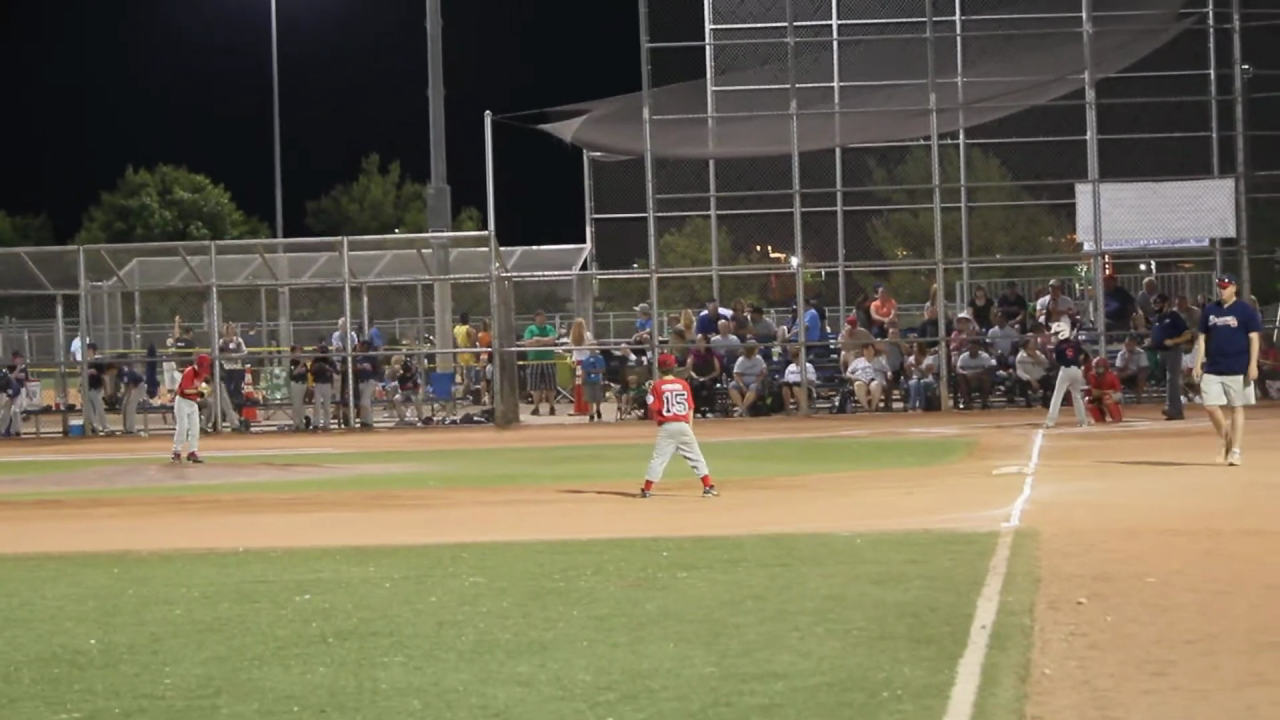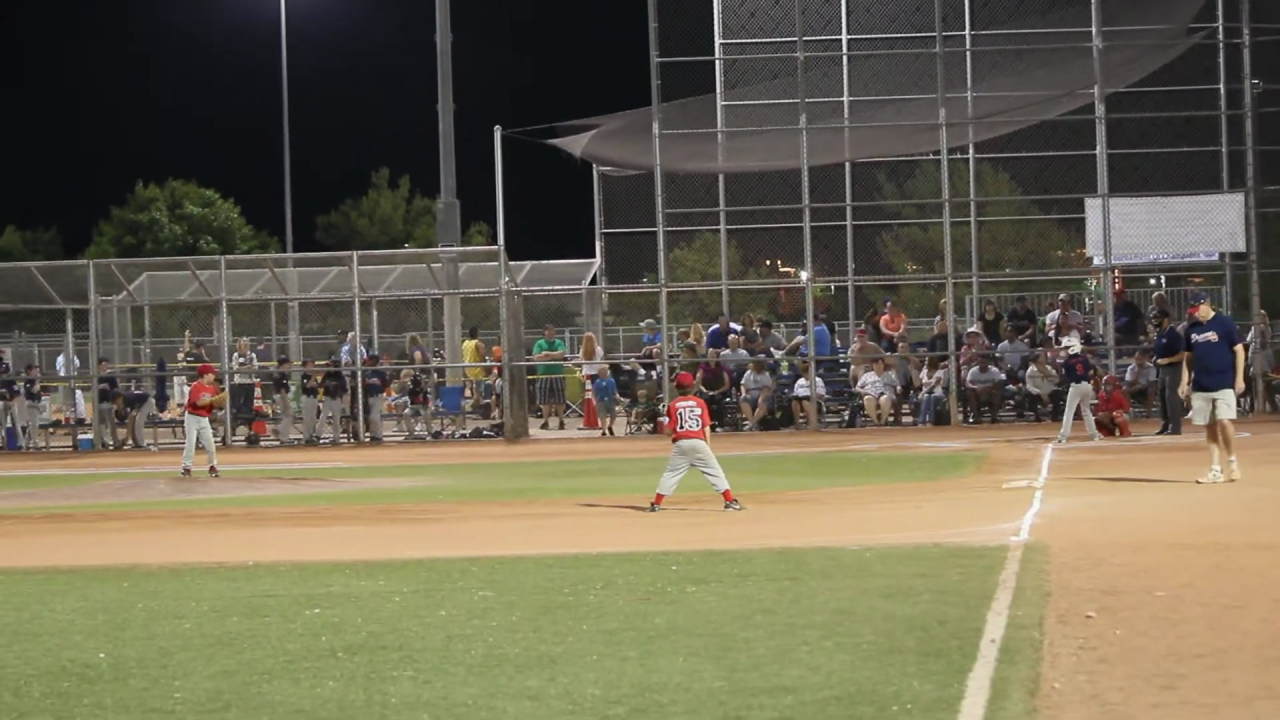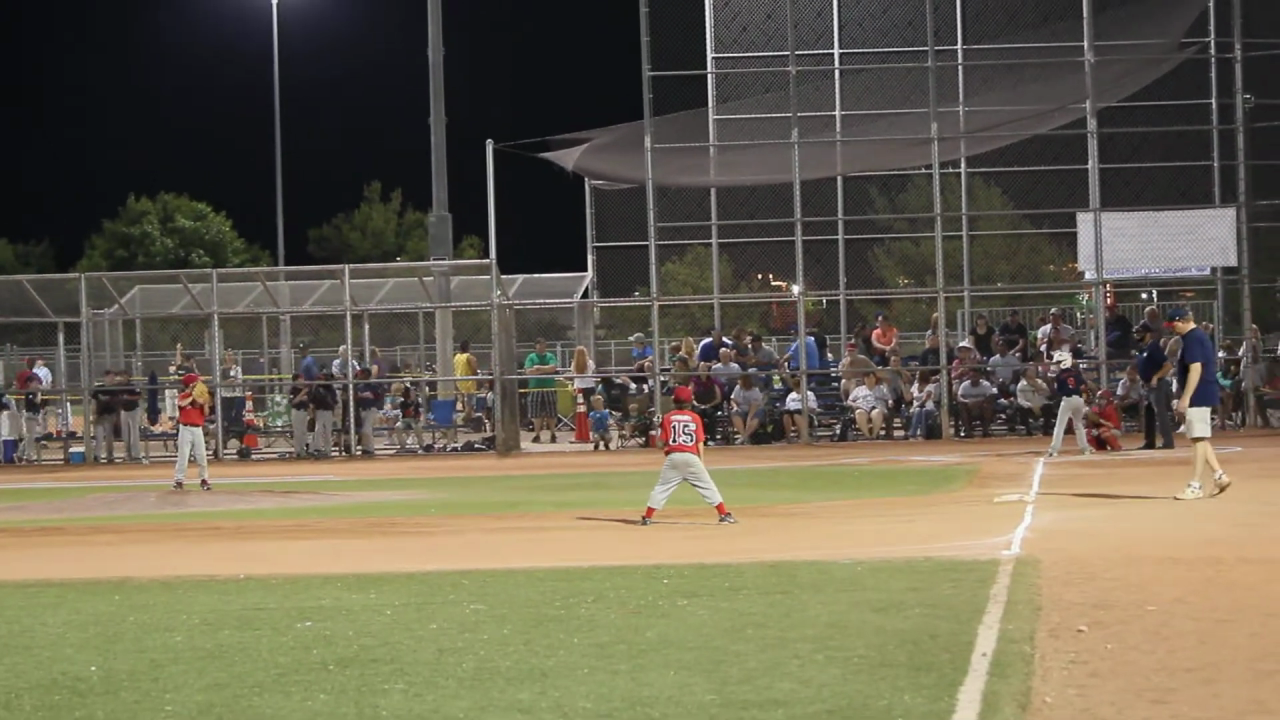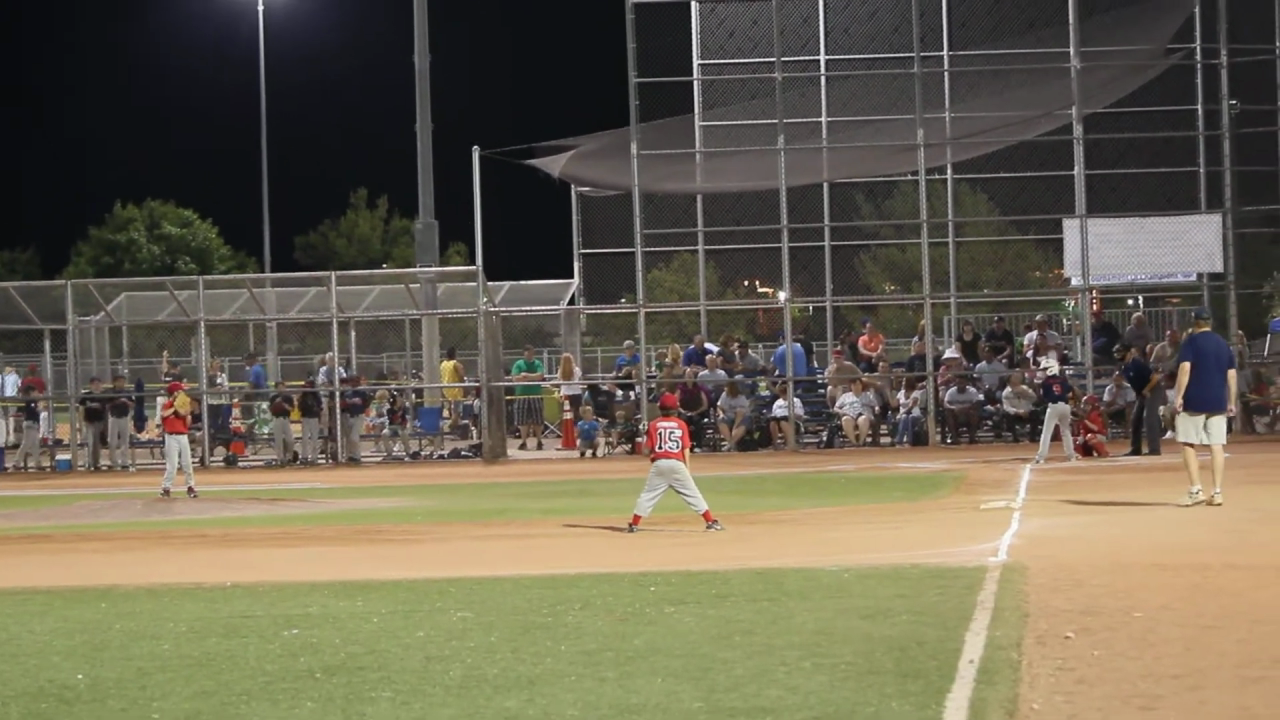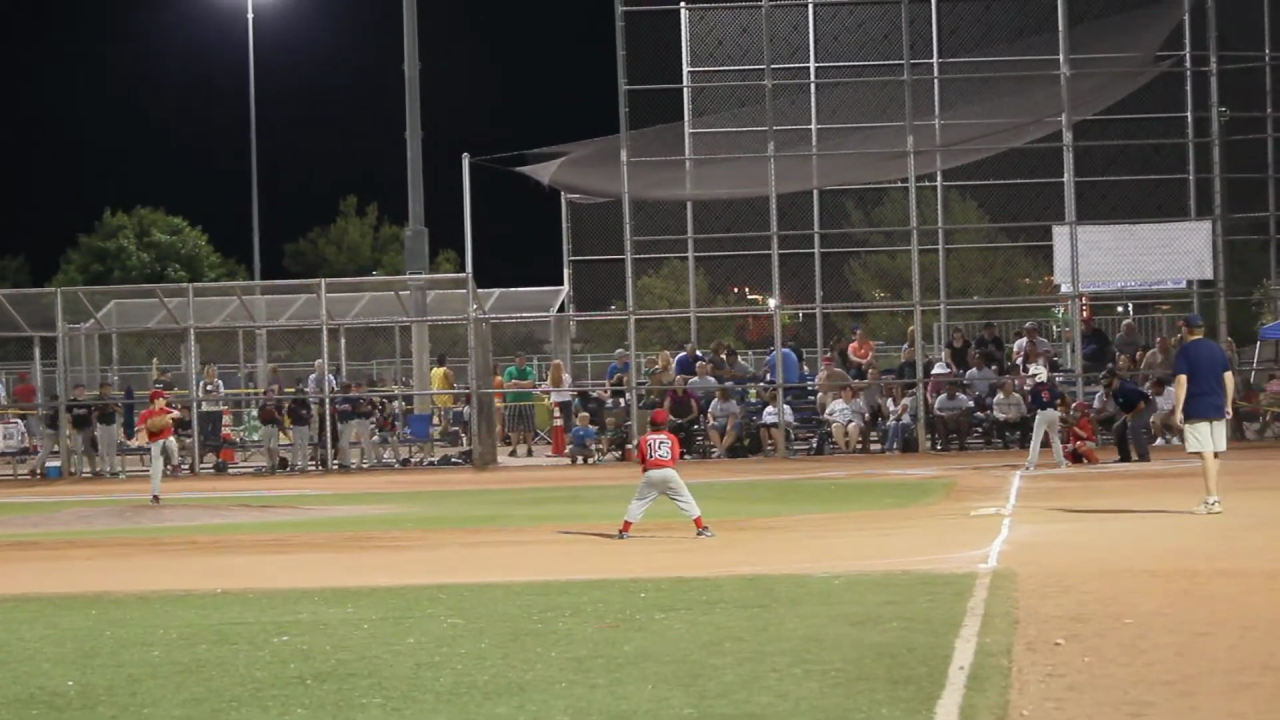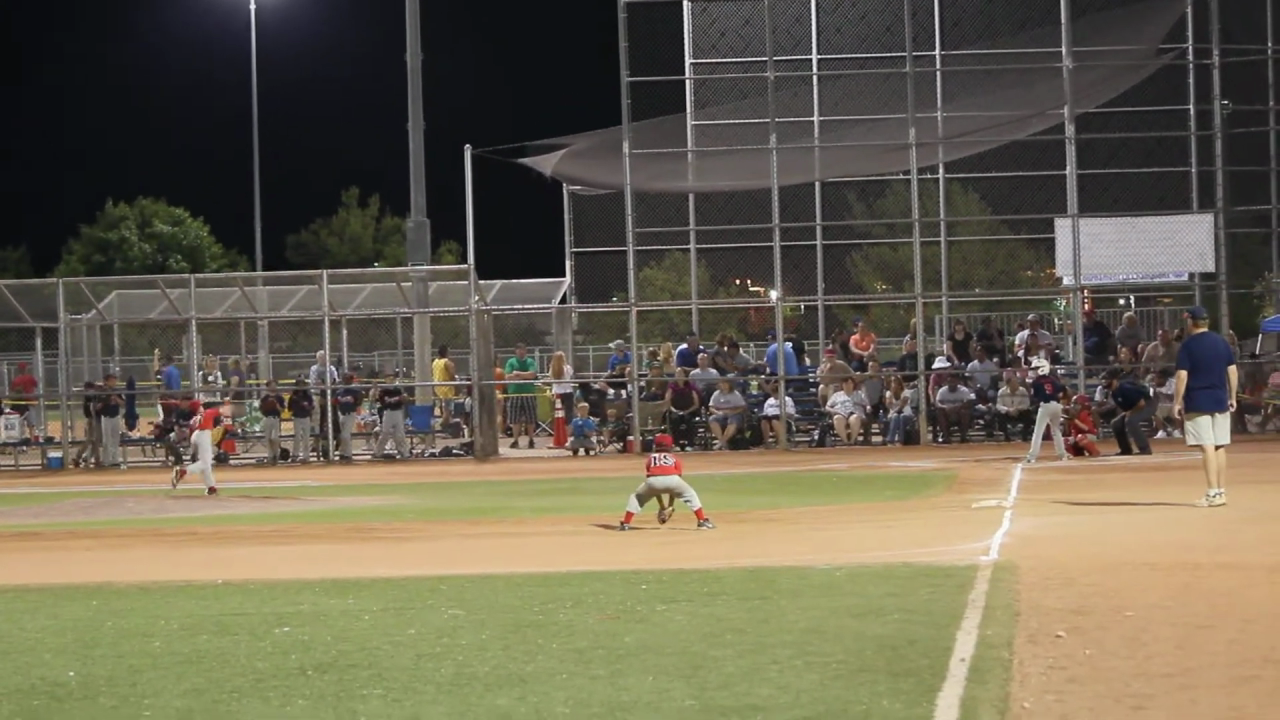
dt=0.7s
person 1, frame 1
left shoulder: (1246, 310)
right shoulder: (1209, 310)
left elbow: (1254, 338)
right elbow: (1202, 338)
left wrist: (1253, 364)
right wrist: (1198, 363)
left hip: (1238, 370)
right hip: (1212, 369)
left knee: (1237, 409)
right knee: (1211, 407)
left ankle: (1235, 451)
right ankle: (1227, 440)
person 1, frame 2
left shoulder: (1225, 323)
right shoulder: (1192, 328)
left elbow: (1239, 350)
right elbow: (1188, 357)
left wrist: (1239, 378)
right wrist: (1185, 381)
left hip: (1224, 384)
right hip: (1200, 387)
left knee: (1224, 422)
right knee: (1210, 427)
left ankle: (1231, 460)
right ankle: (1216, 470)
person 1, frame 3
left shoulder: (1192, 339)
right shoulder: (1199, 336)
left elbow: (1195, 370)
left wrist: (1185, 398)
left hip: (1198, 396)
right hip: (1207, 395)
left knee: (1199, 439)
right knee: (1202, 438)
left ankle: (1195, 486)
right ankle: (1219, 474)
person 1, frame 4
left shoulder: (1191, 341)
right shoulder: (1223, 343)
left elbow: (1185, 369)
right elbow: (1232, 375)
left wrist: (1179, 396)
right wrist: (1232, 402)
left hip: (1194, 400)
right hip: (1218, 401)
left knee: (1188, 444)
right knee: (1216, 446)
left ankle: (1196, 490)
right ankle: (1217, 492)
person 1, frame 5
left shoulder: (1184, 351)
right shoulder: (1217, 348)
left elbow: (1181, 381)
right elbow: (1229, 377)
left wrist: (1178, 409)
right wrist: (1228, 404)
left hip: (1196, 408)
right hip: (1217, 407)
left knee: (1206, 453)
right knee: (1216, 453)
left ankle: (1212, 501)
right ankle: (1214, 499)
person 1, frame 6
left shoulder: (1188, 345)
right shoulder: (1222, 342)
left elbow: (1182, 376)
right elbow: (1232, 371)
left wrist: (1177, 402)
right wrist: (1232, 397)
left hip: (1197, 402)
right hip: (1220, 401)
left knee: (1207, 446)
right knee: (1220, 446)
left ankle: (1213, 493)
right ankle: (1220, 492)
